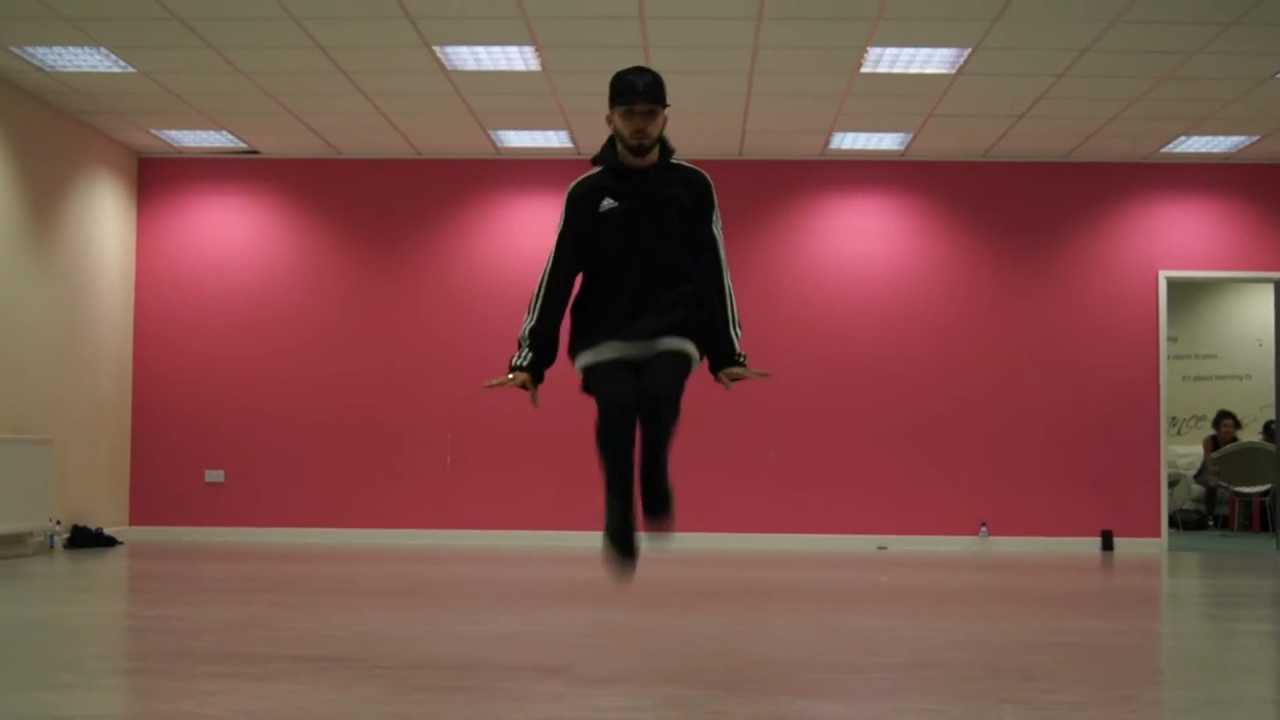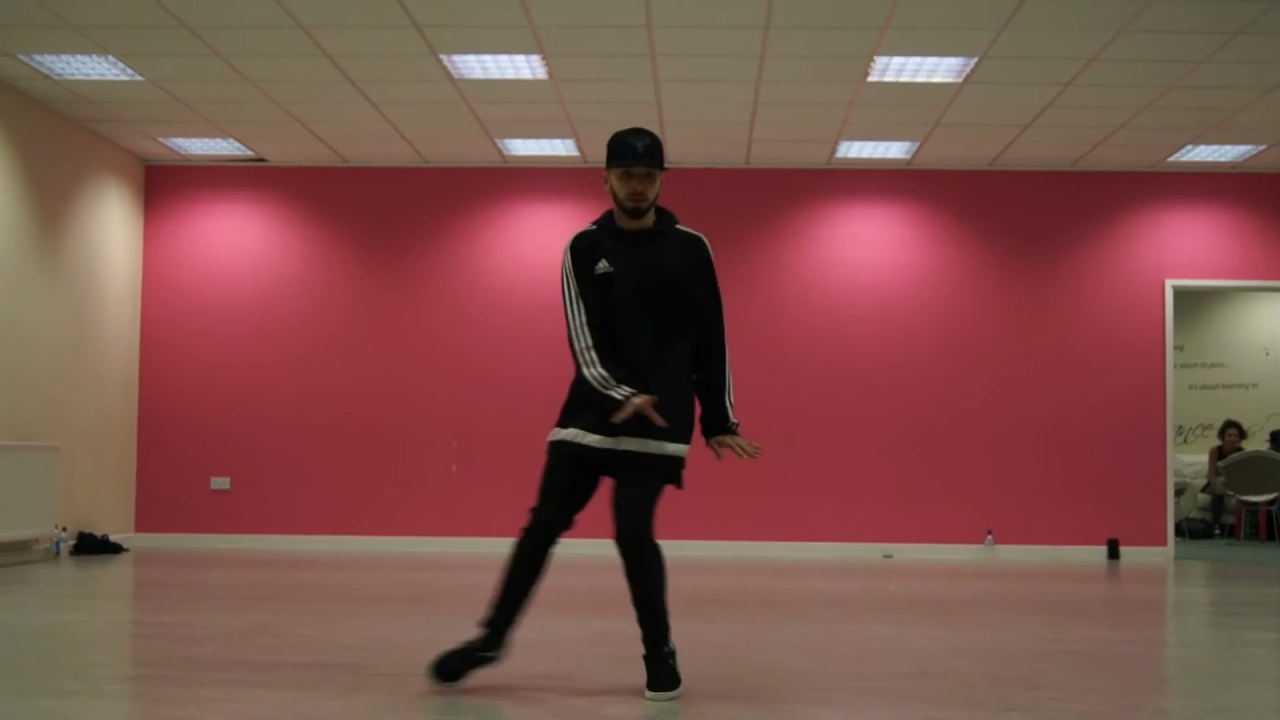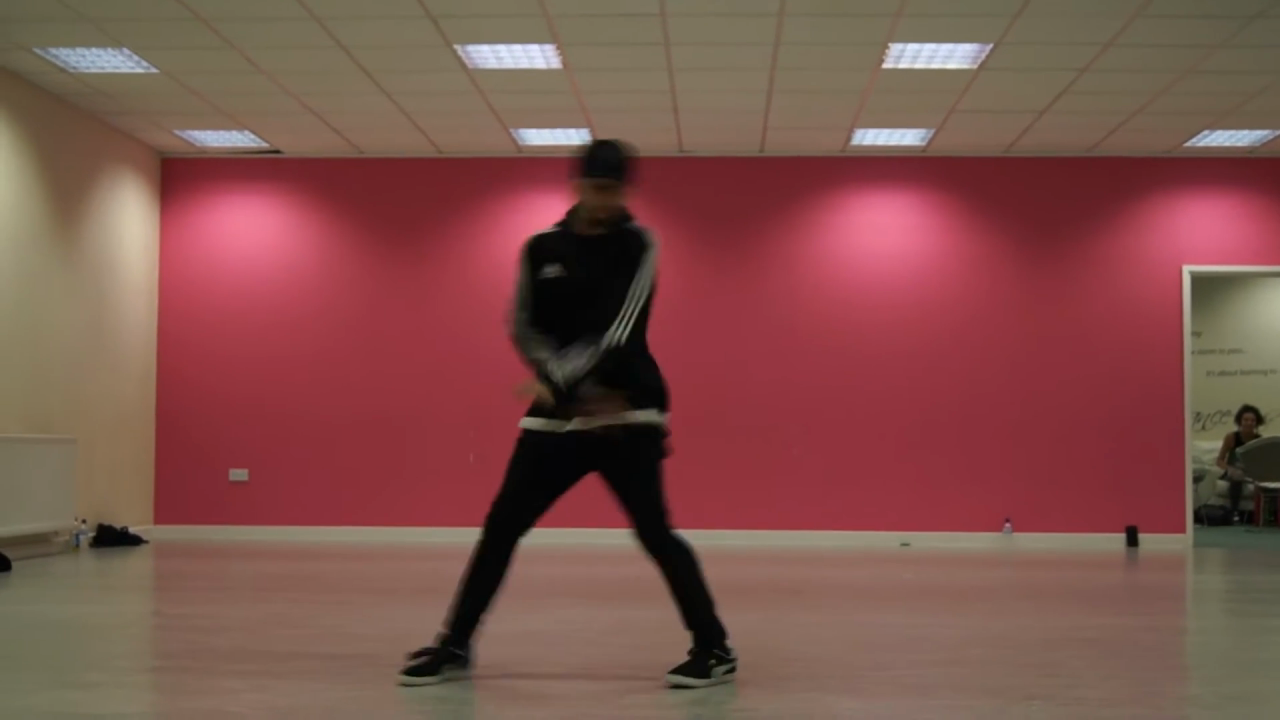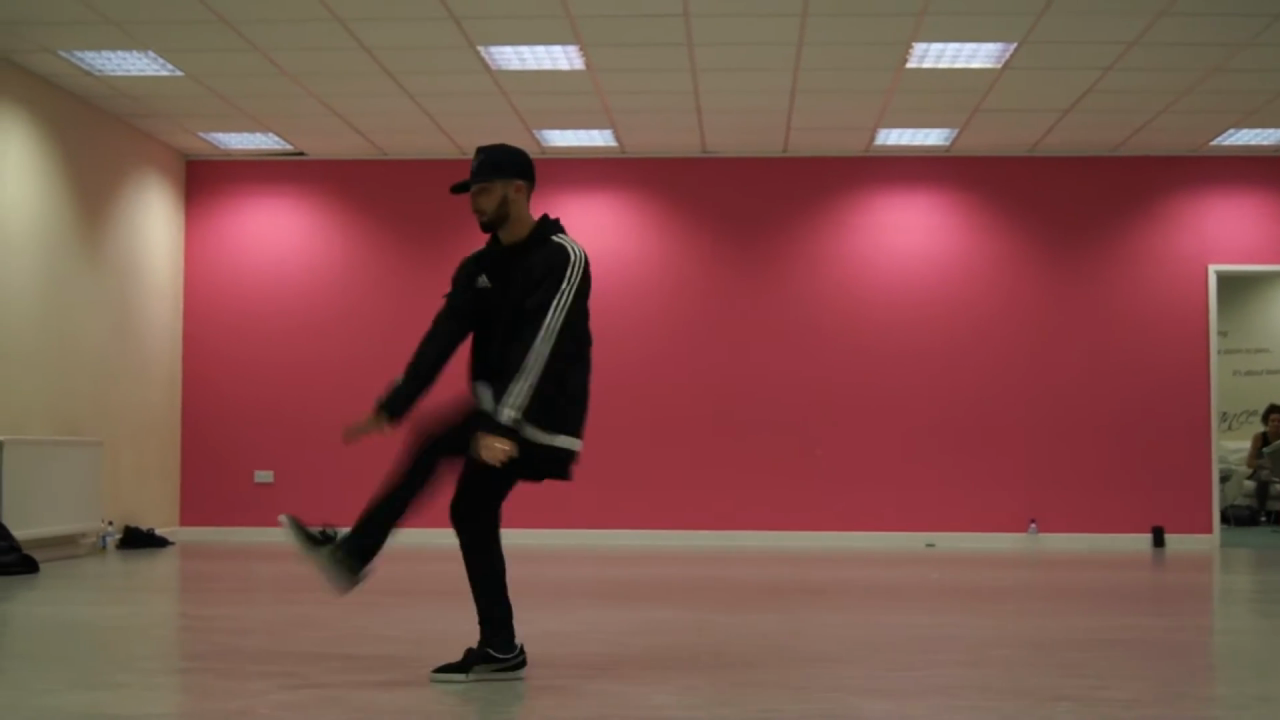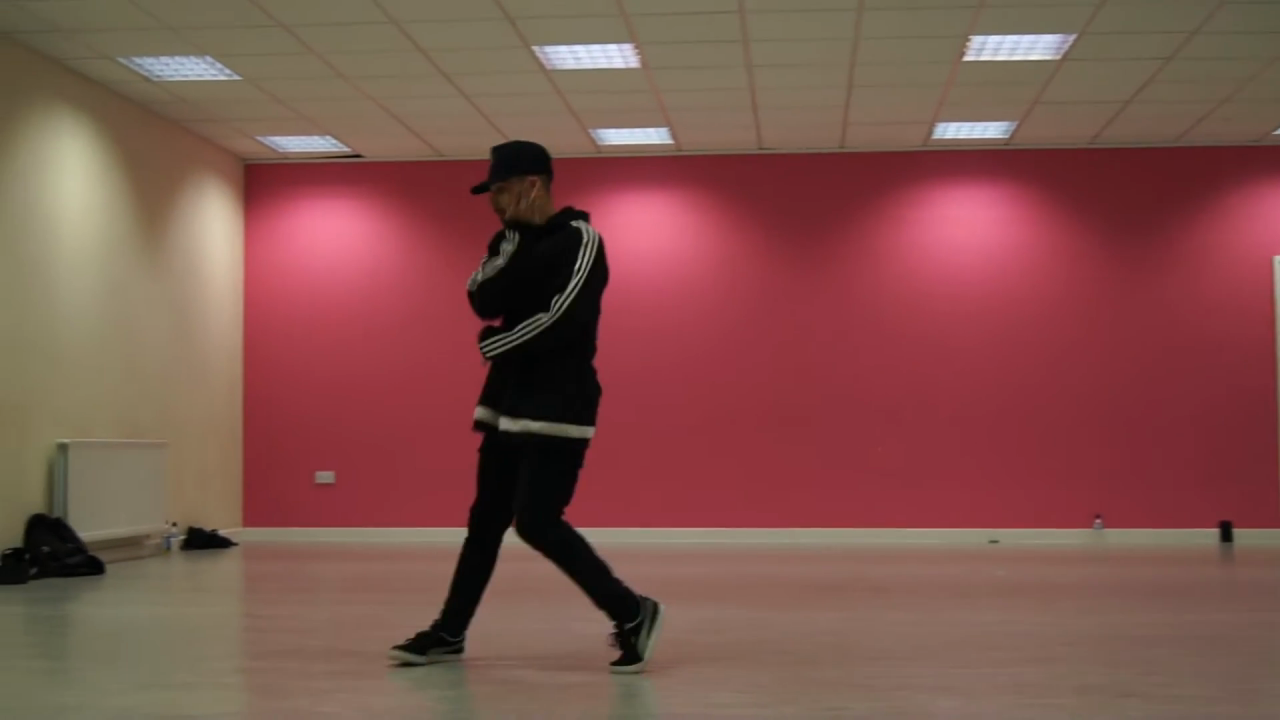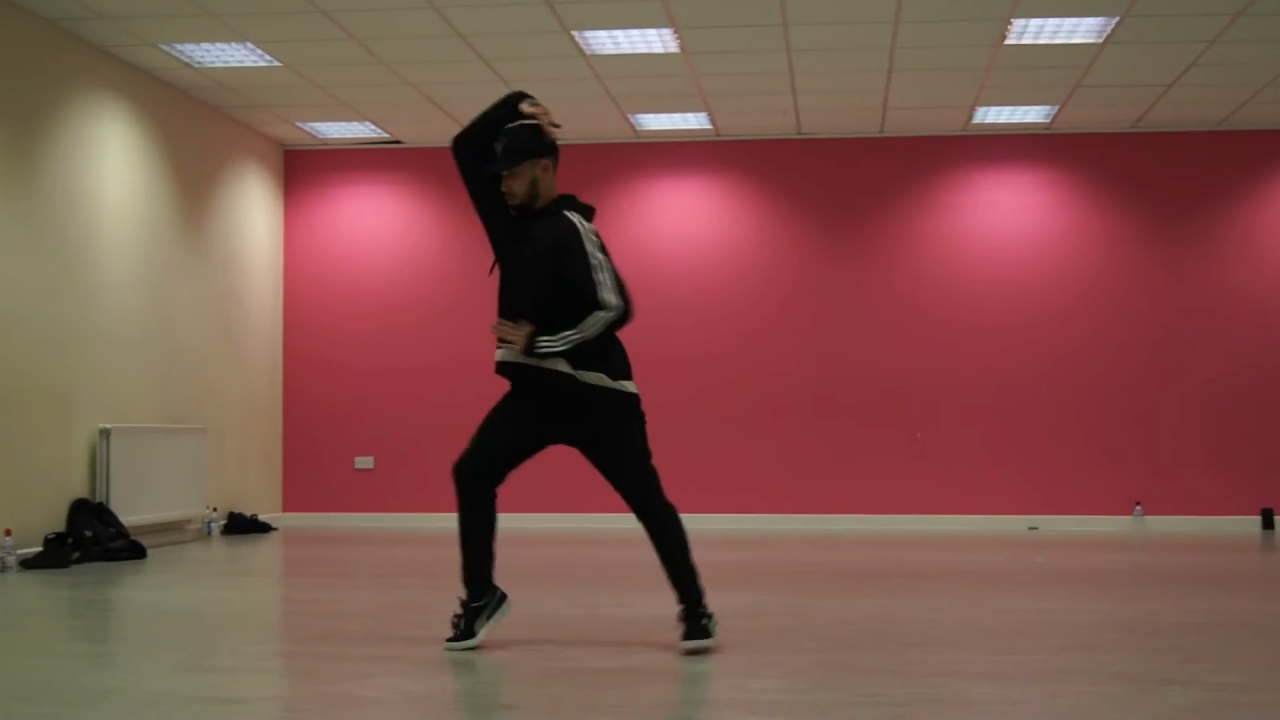
dt=0.4s
person 1, frame 1
left shoulder: (692, 183)
right shoulder: (587, 191)
left elbow: (713, 273)
right elbow: (558, 275)
left wrist: (727, 353)
right wrist: (531, 359)
left hip: (671, 335)
right hip: (606, 340)
left knee: (658, 394)
right knee: (616, 405)
left ankle: (654, 490)
right ankle: (620, 519)
person 1, frame 2
left shoulder: (690, 250)
right shoulder: (584, 249)
left elbow: (710, 339)
right elbow: (583, 335)
left wrist: (719, 422)
right wrist: (619, 395)
left hip: (656, 423)
right hip: (590, 411)
left knee: (633, 533)
right knee: (545, 525)
left ankle: (659, 655)
right ankle: (490, 639)
person 1, frame 3
left shoulder: (638, 245)
right shoulder: (542, 250)
left elbow: (619, 333)
right elbow: (525, 329)
left wrist: (558, 379)
right wrist: (572, 384)
left hip: (625, 414)
right hip: (557, 412)
left knee: (652, 529)
right knee: (504, 521)
left ankle: (714, 646)
right ankle: (455, 645)
person 1, frame 4
left shoulder: (562, 256)
right shoulder: (477, 267)
left elbow: (544, 345)
right elbow: (440, 343)
left wrist: (502, 427)
right wrist: (388, 408)
left hip: (545, 413)
right hip: (499, 407)
left knee: (433, 445)
right knee: (470, 513)
left ankle: (351, 555)
right ankle: (499, 647)
person 1, frame 5
left shoulder: (579, 239)
right shoulder: (507, 243)
left elbow: (557, 321)
right elbow: (481, 302)
left wrist: (489, 348)
right wrist: (518, 234)
left hip: (557, 410)
right hip: (508, 408)
left knee: (536, 523)
right knee: (486, 521)
left ankle: (633, 614)
right ankle: (449, 632)
person 1, frame 6
left shoulder: (569, 228)
right shoulder: (508, 215)
left elbow: (613, 308)
right elbow: (466, 148)
left wrist: (538, 343)
right wrist: (517, 106)
left hip: (595, 384)
right hip: (538, 384)
left knee: (643, 494)
right knee: (471, 473)
left ankle: (695, 609)
right ankle: (481, 596)
